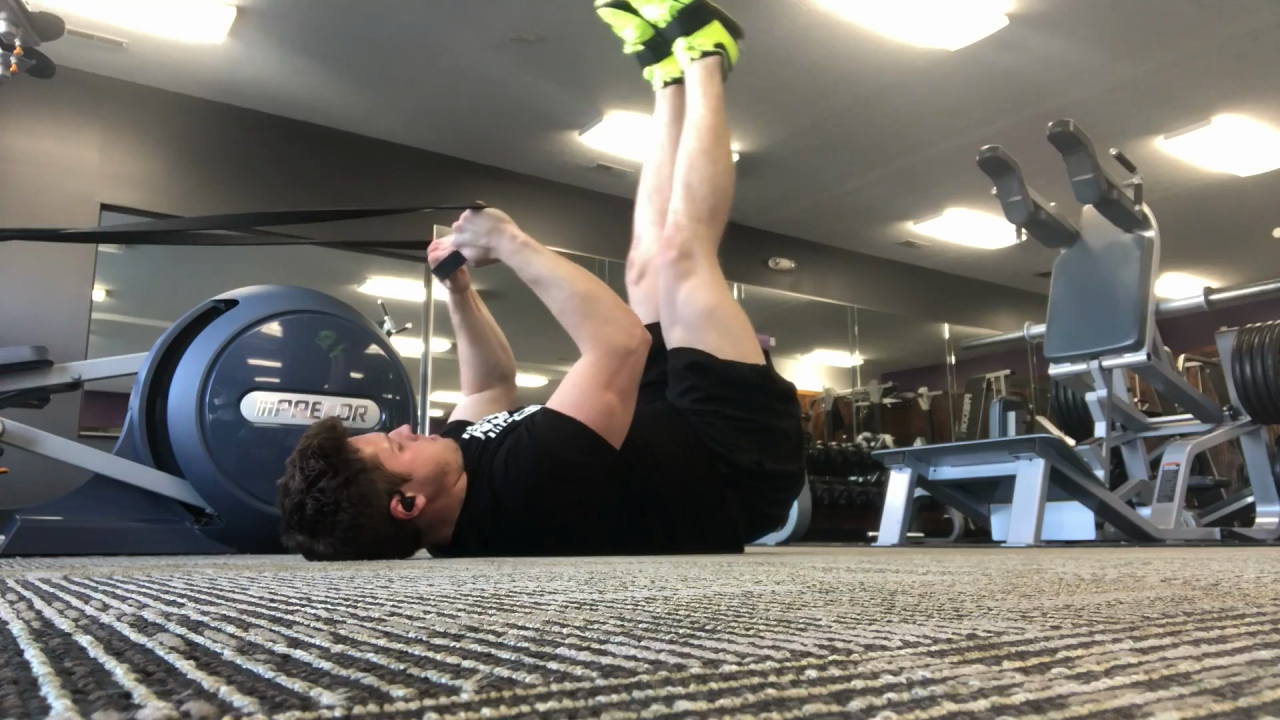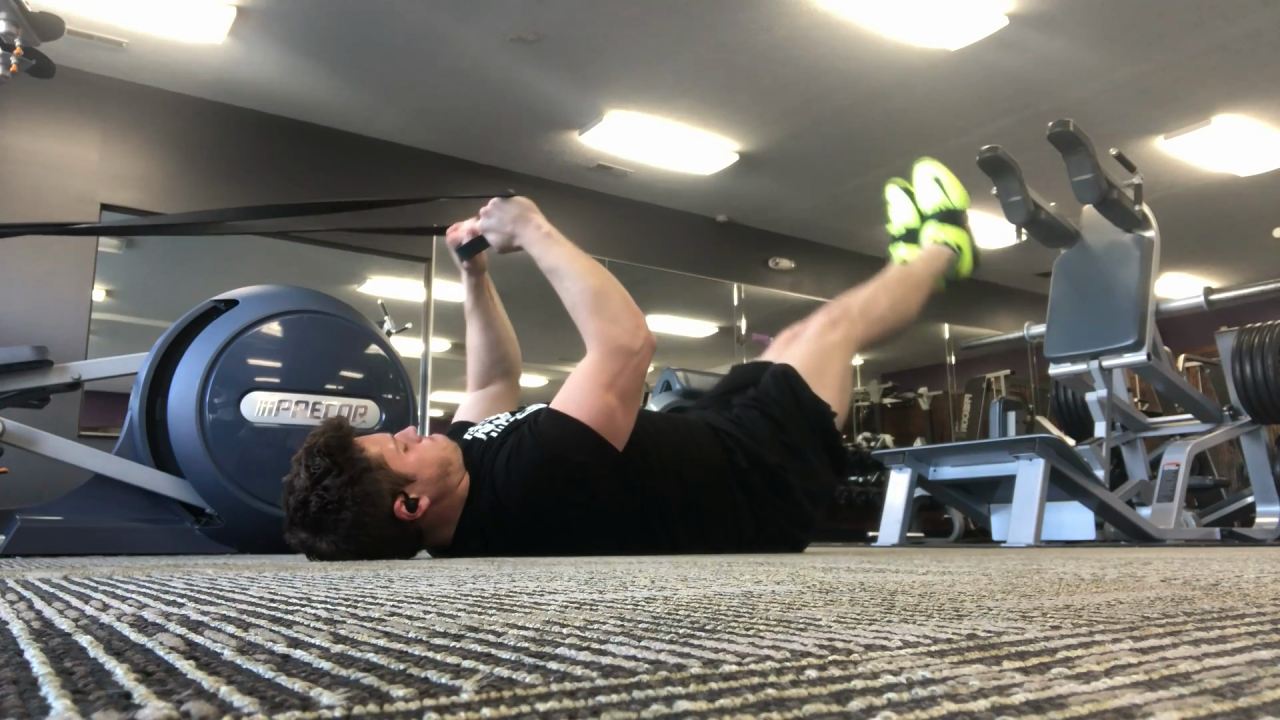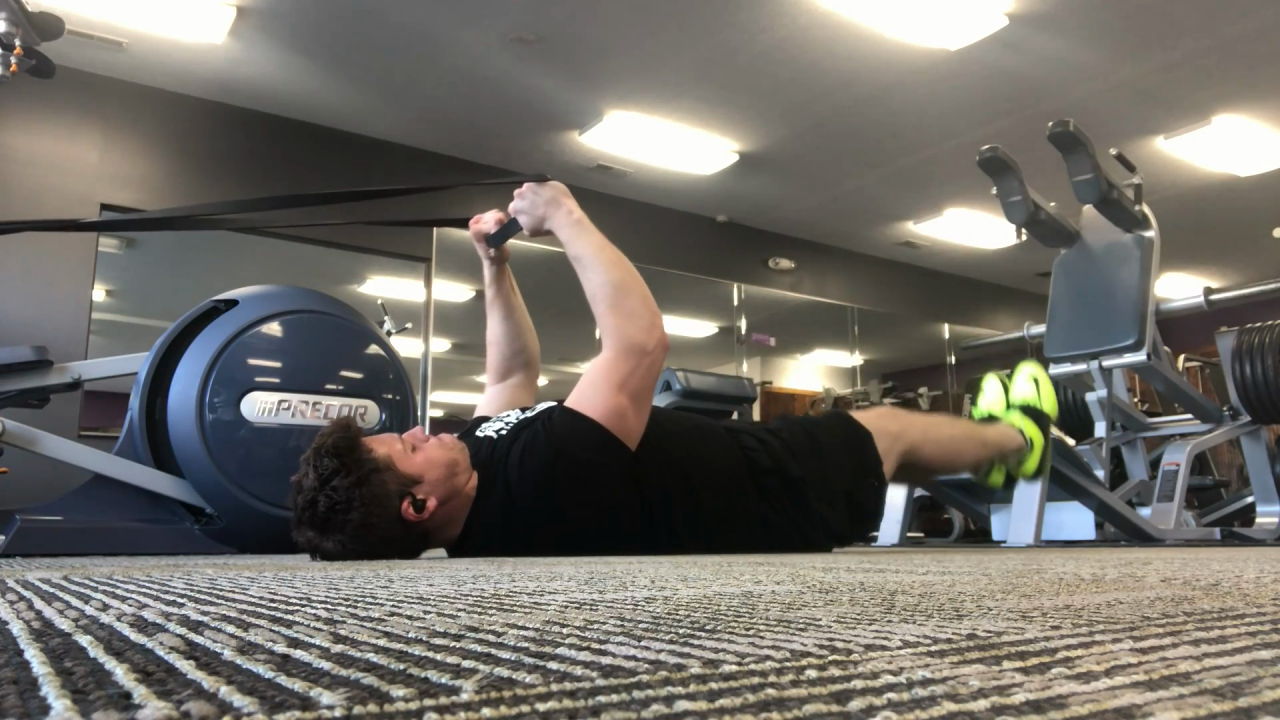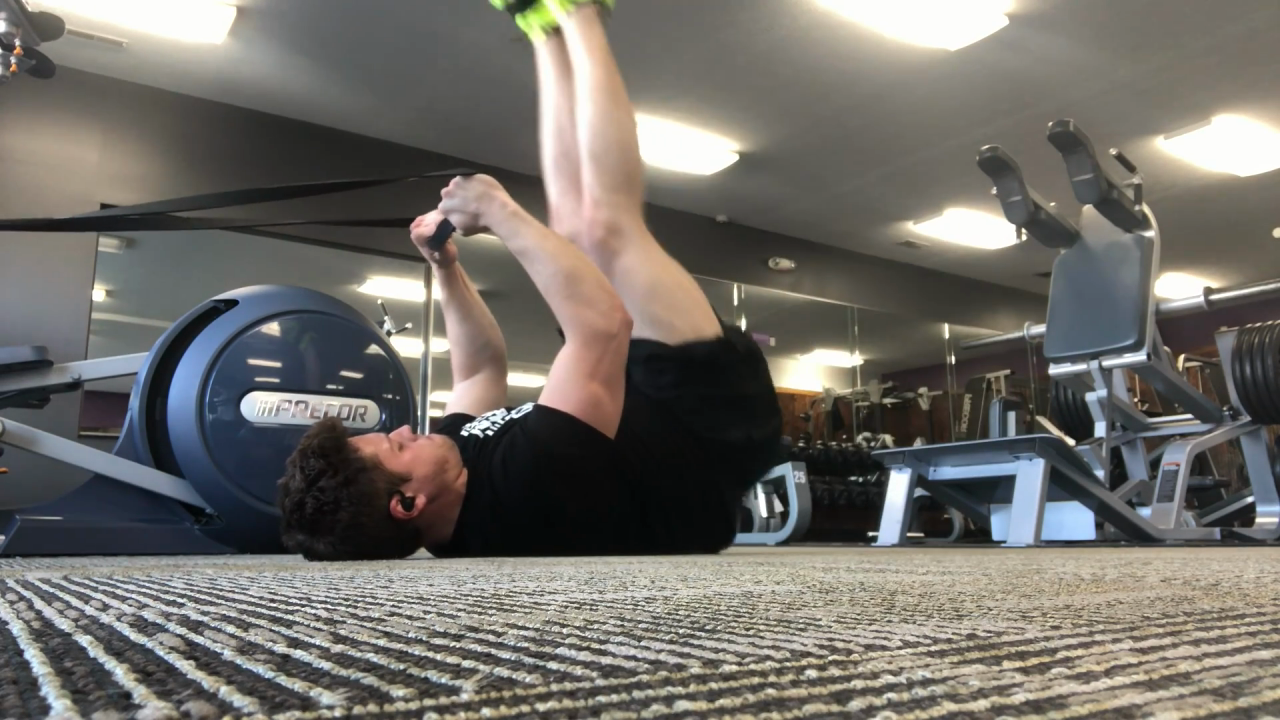
dt=1s
person 1, frame 1
left shoulder: (461, 495)
right shoulder: (528, 483)
left elbow: (492, 385)
right elbow: (622, 342)
left wrist: (458, 287)
right wrist: (511, 244)
left hip: (669, 437)
right hip: (740, 465)
right knee: (679, 252)
left ankle: (671, 72)
right ankle: (702, 56)
person 1, frame 2
left shoulder: (468, 458)
right shoulder: (532, 480)
left elbow: (496, 381)
right elbow: (626, 344)
left wrist: (474, 273)
right wrist: (532, 233)
left hip: (705, 452)
right hip: (752, 480)
left knee: (792, 343)
right knee: (833, 324)
left ankle: (919, 257)
right ankle: (939, 251)
person 1, frame 3
left shoulder: (479, 459)
right shoulder: (544, 484)
left elbow: (513, 376)
right elbow: (639, 343)
left wrist: (494, 265)
right wrist: (566, 217)
left hip: (725, 460)
right hip: (765, 489)
left knee: (869, 416)
right knee: (890, 420)
left ankle: (996, 438)
right ankle: (1010, 440)
person 1, frame 4
left shoulder: (459, 494)
right shoulder: (529, 484)
left elbow: (481, 368)
right elbow: (604, 324)
left wrist: (444, 268)
right wrist: (500, 213)
left hip: (654, 415)
right hip: (712, 424)
right knee: (607, 233)
